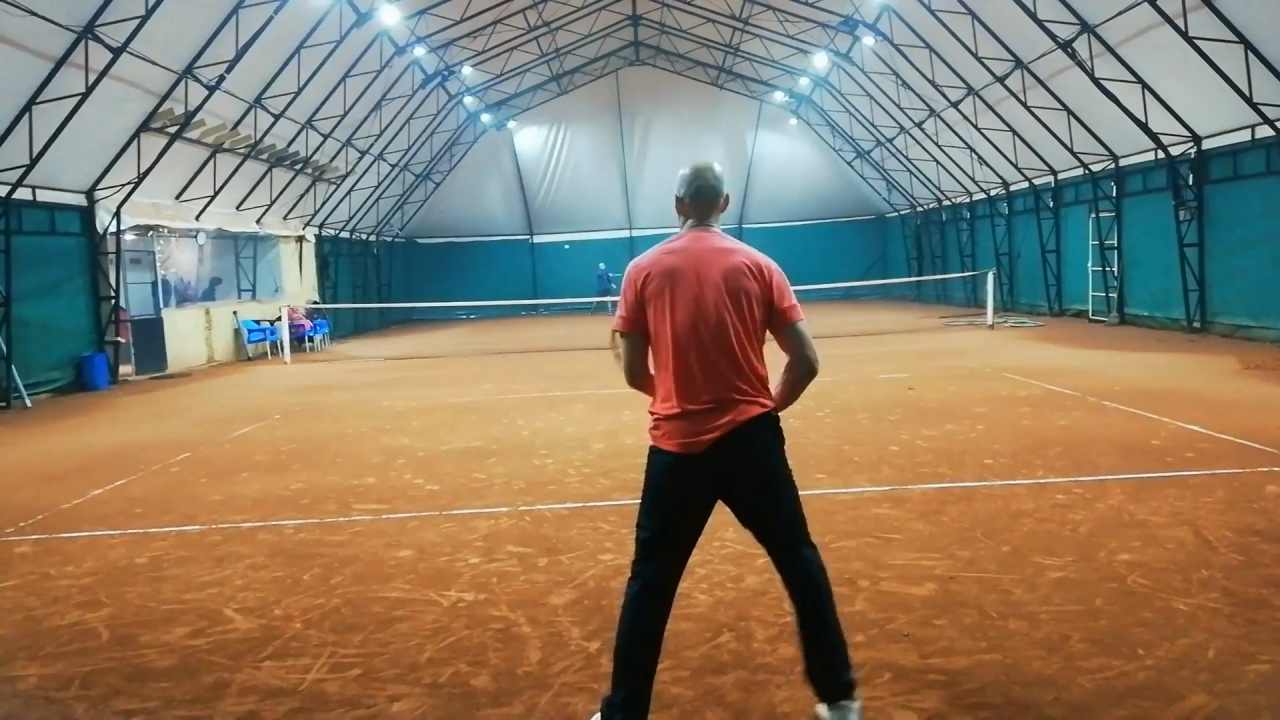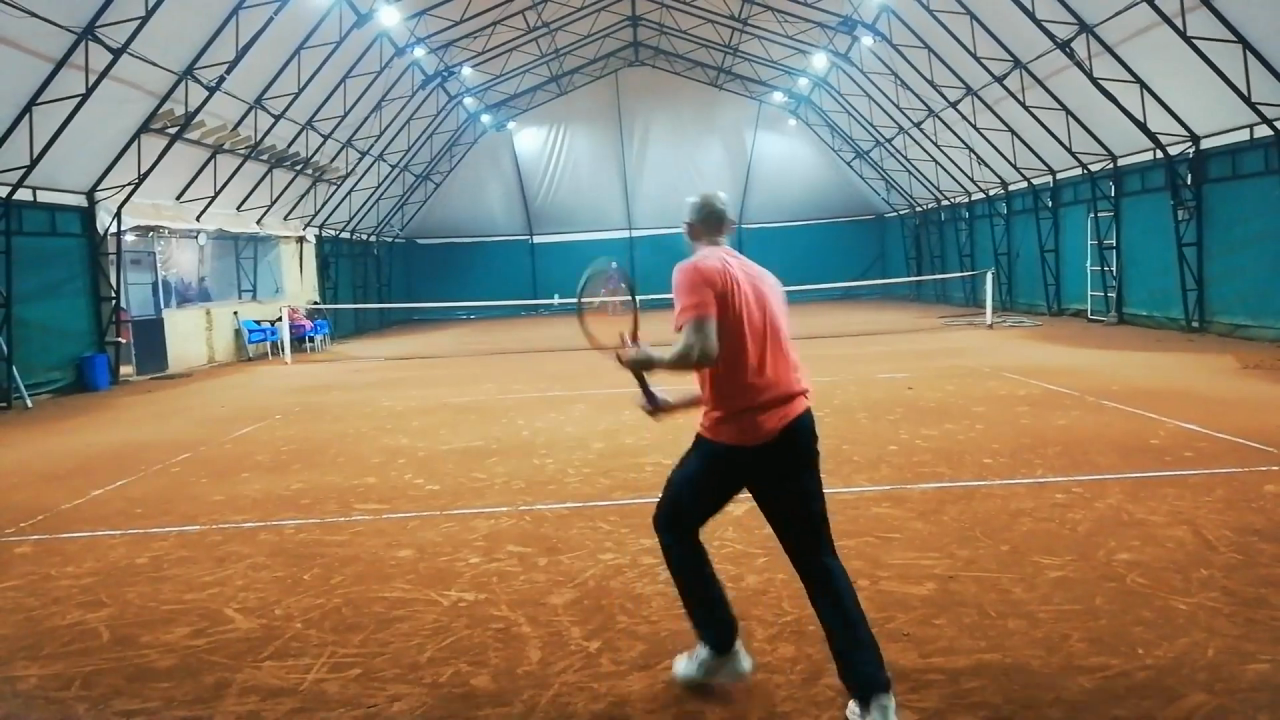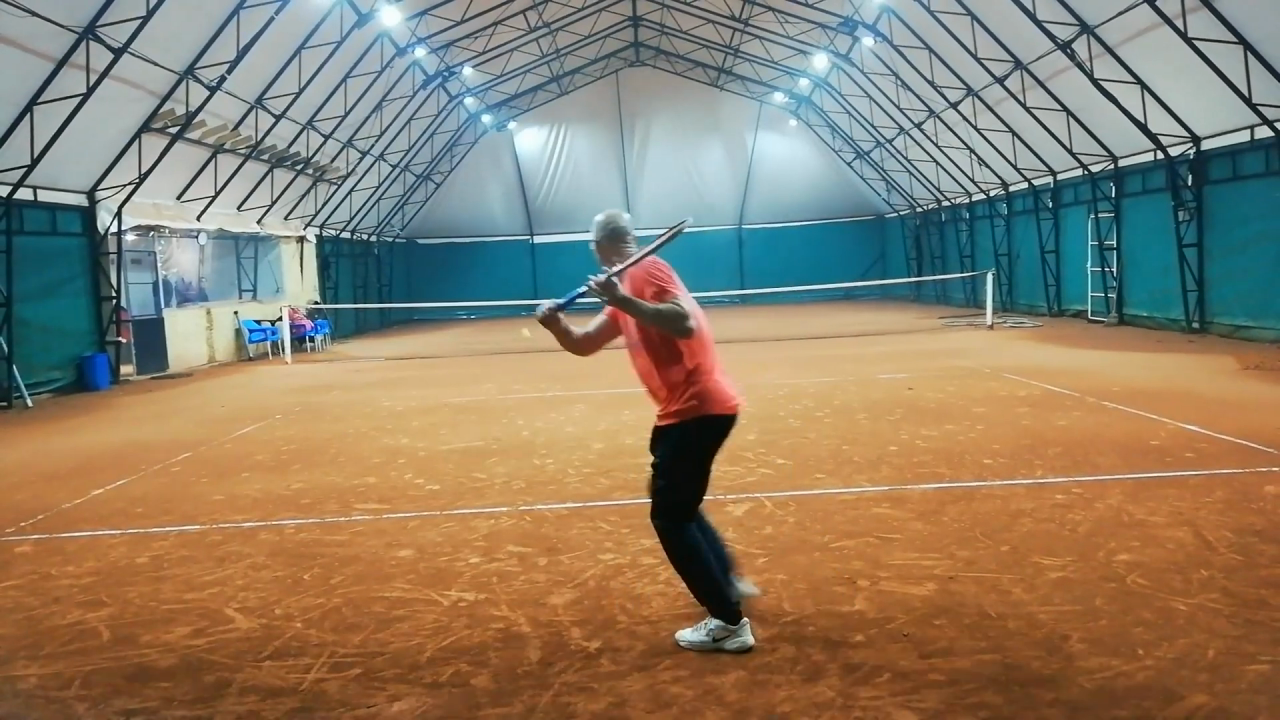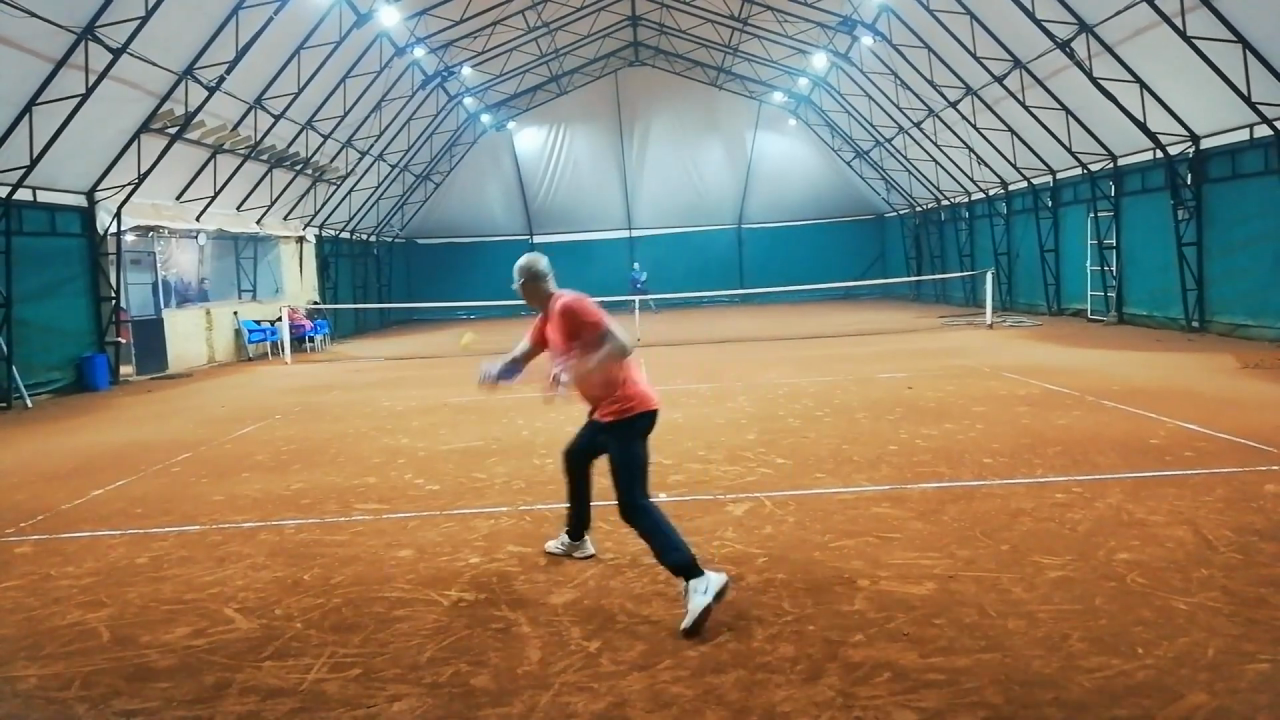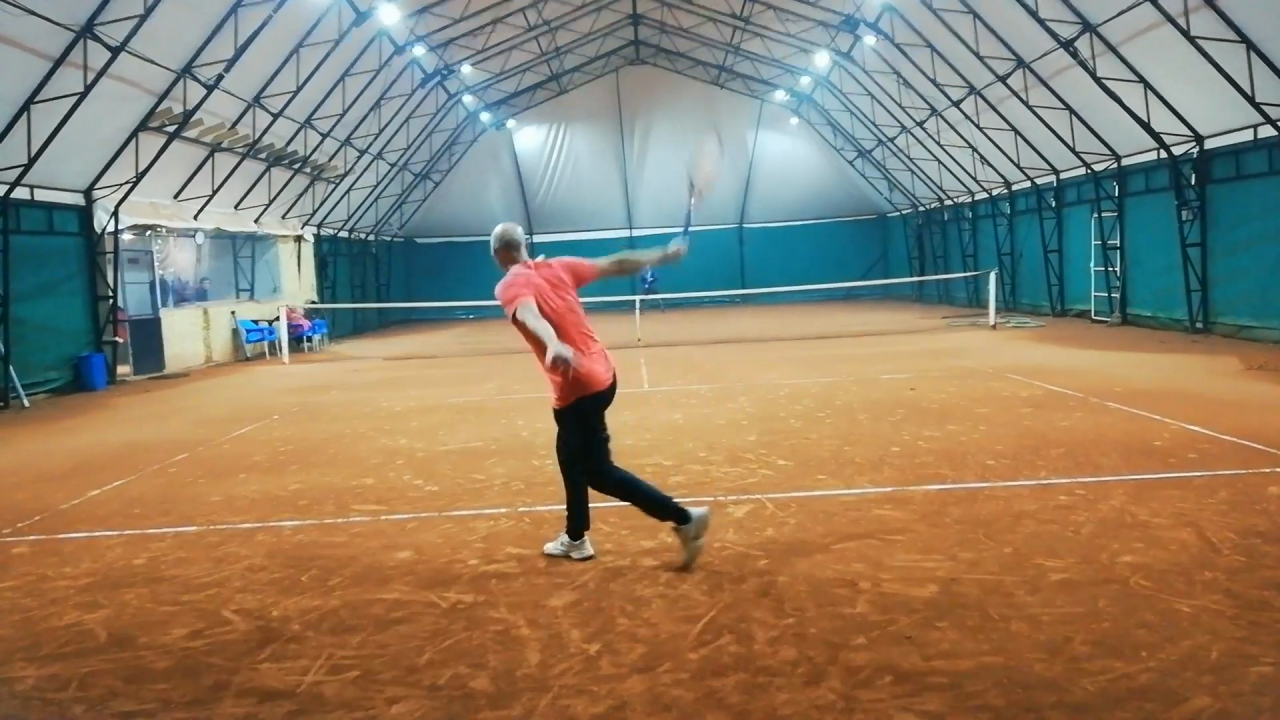
dt=0.4s
person 1, frame 1
left shoulder: (643, 269)
right shoulder: (758, 266)
left elbow: (634, 373)
right elbow: (805, 363)
left hip: (677, 446)
right hip: (749, 438)
left knee: (649, 582)
right knee: (800, 562)
person 1, frame 2
left shoulder: (695, 271)
right shoulder: (765, 277)
left elbow: (704, 353)
left wrist: (650, 360)
right wrist: (678, 401)
left hip: (733, 434)
right hip: (793, 427)
left knee: (673, 523)
right knee: (818, 560)
left ankle: (720, 650)
person 1, frame 3
left shoulder: (646, 271)
right shoulder: (627, 285)
left elbow: (685, 324)
right elbow: (583, 344)
left wrist: (624, 302)
right wrist: (554, 322)
left hip: (694, 410)
right hip: (707, 406)
left knee: (670, 516)
right knee: (677, 505)
left ankle: (729, 621)
right ankle: (728, 578)
person 1, frame 4
left shoulder: (572, 305)
right shoulder: (547, 319)
left elbow: (621, 346)
right elbow: (518, 360)
left wrist: (575, 371)
right wrist: (496, 371)
left hip: (627, 410)
right hip: (612, 408)
left knee: (634, 506)
right knee: (576, 457)
left ankle: (698, 580)
right ankle: (575, 538)
person 1, frame 5
left shoulder: (508, 287)
right shoulder: (558, 268)
left elbow: (532, 317)
right elbow: (616, 265)
left wrist: (555, 347)
right wrist: (661, 256)
left hip: (578, 387)
right hip: (601, 375)
left knee: (599, 472)
right knee: (571, 456)
left ankle: (683, 518)
right ankle: (575, 538)
